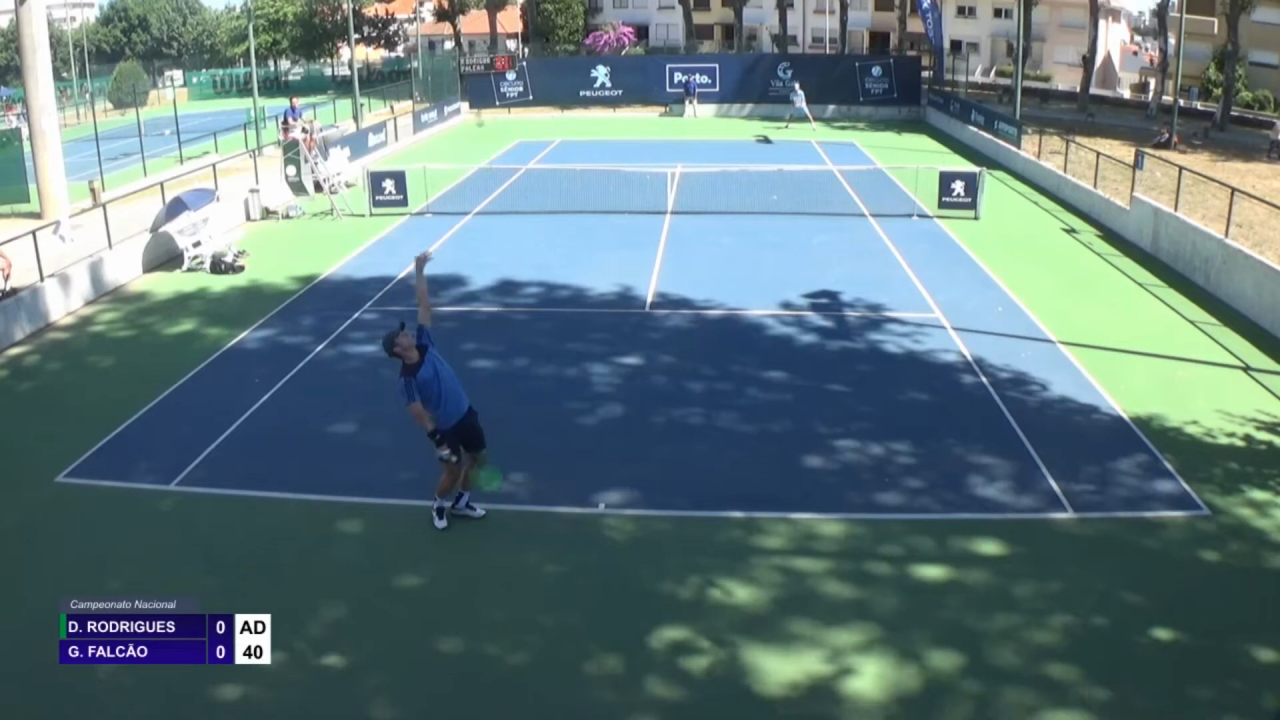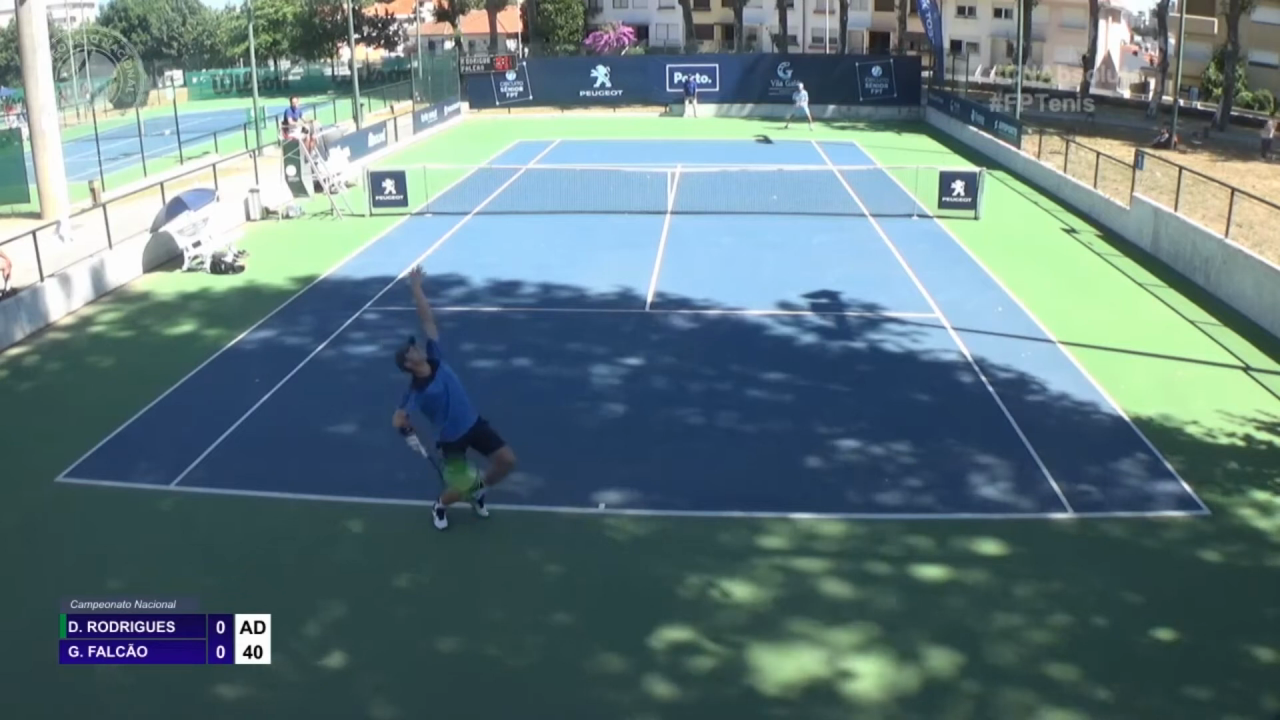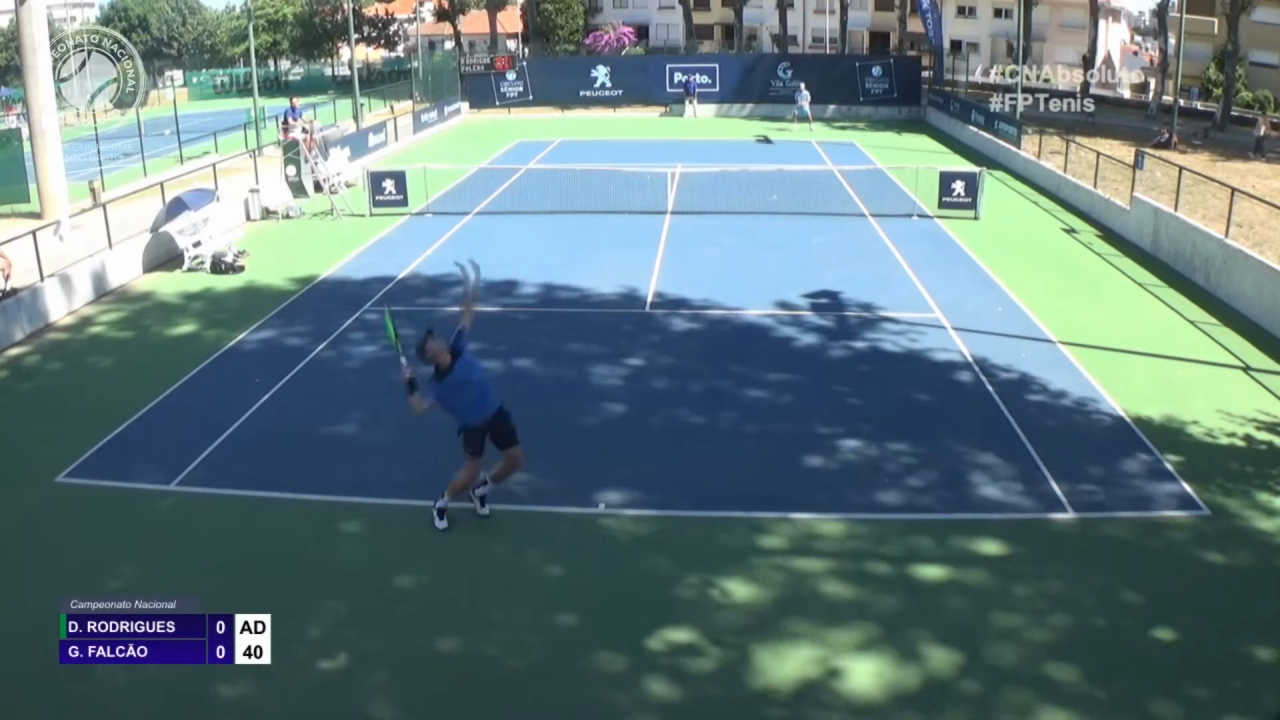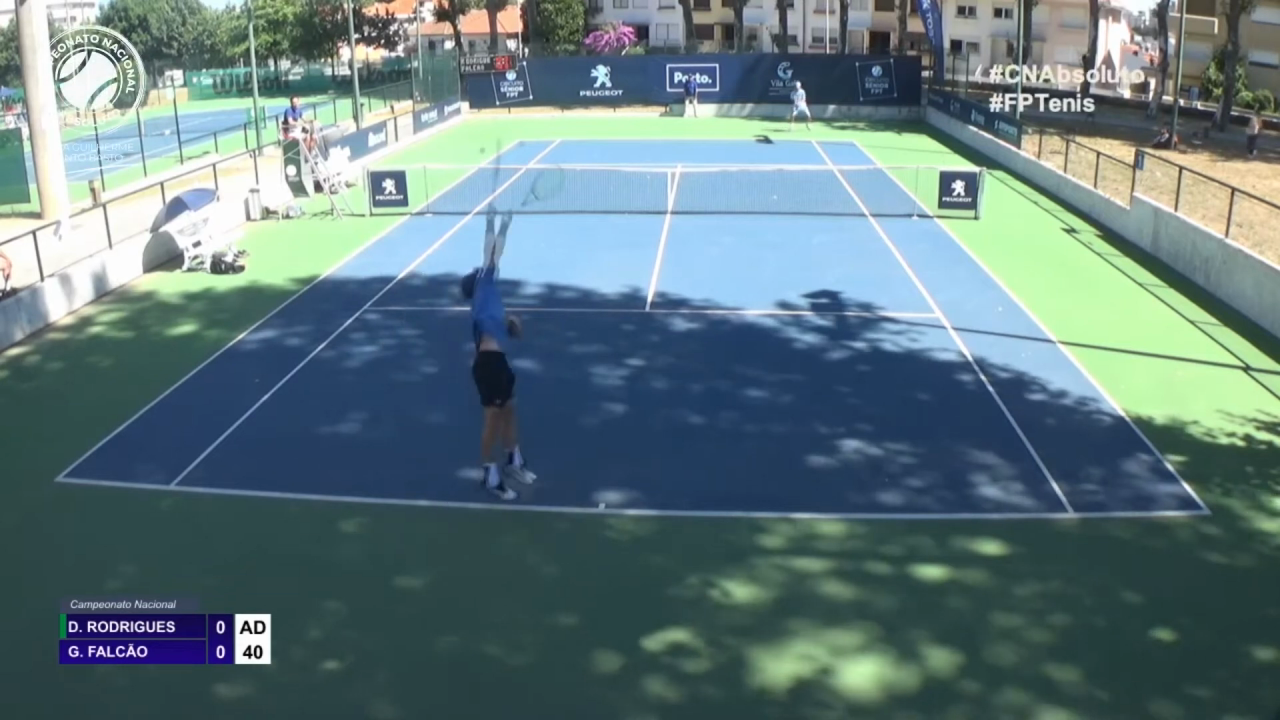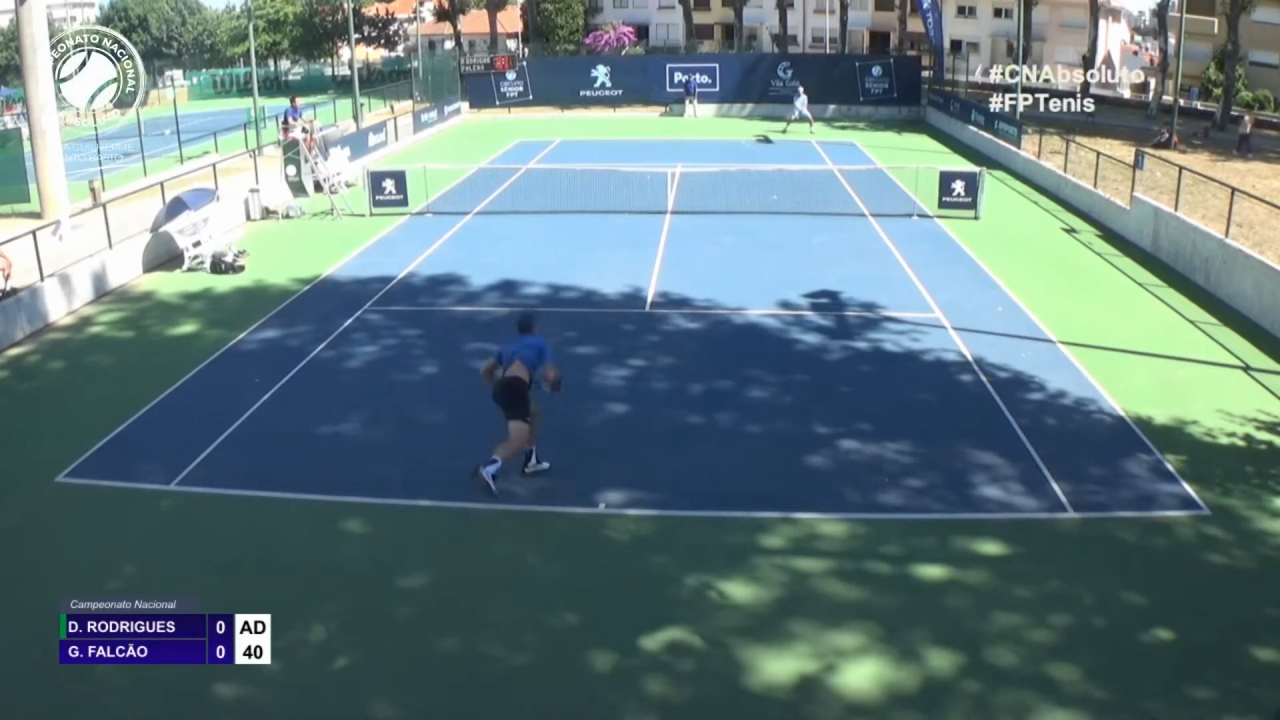
dt=0.3s
person 1, frame 1
left shoulder: (424, 345)
right shoulder: (407, 378)
left elbow: (424, 306)
right elbow: (418, 413)
left wrist: (419, 272)
right wrist: (438, 440)
left hip: (466, 413)
right hip: (445, 428)
left knee: (478, 460)
right knee: (453, 473)
left ankle: (461, 503)
right ankle: (439, 505)
person 1, frame 2
left shoulder: (435, 360)
right shoulder: (415, 392)
left elbow: (427, 320)
right elbow: (398, 417)
left wrist: (416, 288)
right wrist: (407, 432)
left hip: (474, 423)
right hip: (450, 438)
left knee: (507, 461)
right knee: (459, 489)
left ankle: (478, 492)
right ankle: (440, 506)
person 1, frame 3
left shoulder: (458, 349)
right shoulder: (435, 383)
left elbow: (467, 316)
right elbow: (418, 408)
left wrist: (468, 288)
right wrist: (410, 382)
left hip: (496, 412)
right hip: (472, 424)
left knee: (515, 460)
right knee: (469, 475)
left ankle: (481, 490)
right ankle: (442, 504)
person 1, frame 4
left shoulder: (485, 301)
right shoulder: (483, 292)
left elbow: (513, 333)
right elbow: (490, 261)
left wrist: (510, 322)
left hip: (498, 362)
right hip: (490, 362)
left knee: (509, 410)
right knee: (494, 424)
left ankle: (514, 463)
right ankle: (491, 478)
person 1, frame 5
left shoulder: (509, 346)
right shoulder: (541, 344)
left elbow: (486, 371)
right elbow: (550, 377)
right wrist: (556, 385)
left hip: (503, 388)
right hip: (514, 388)
left knee: (533, 413)
right knee: (517, 441)
left ankle: (530, 460)
right ankle: (488, 469)
